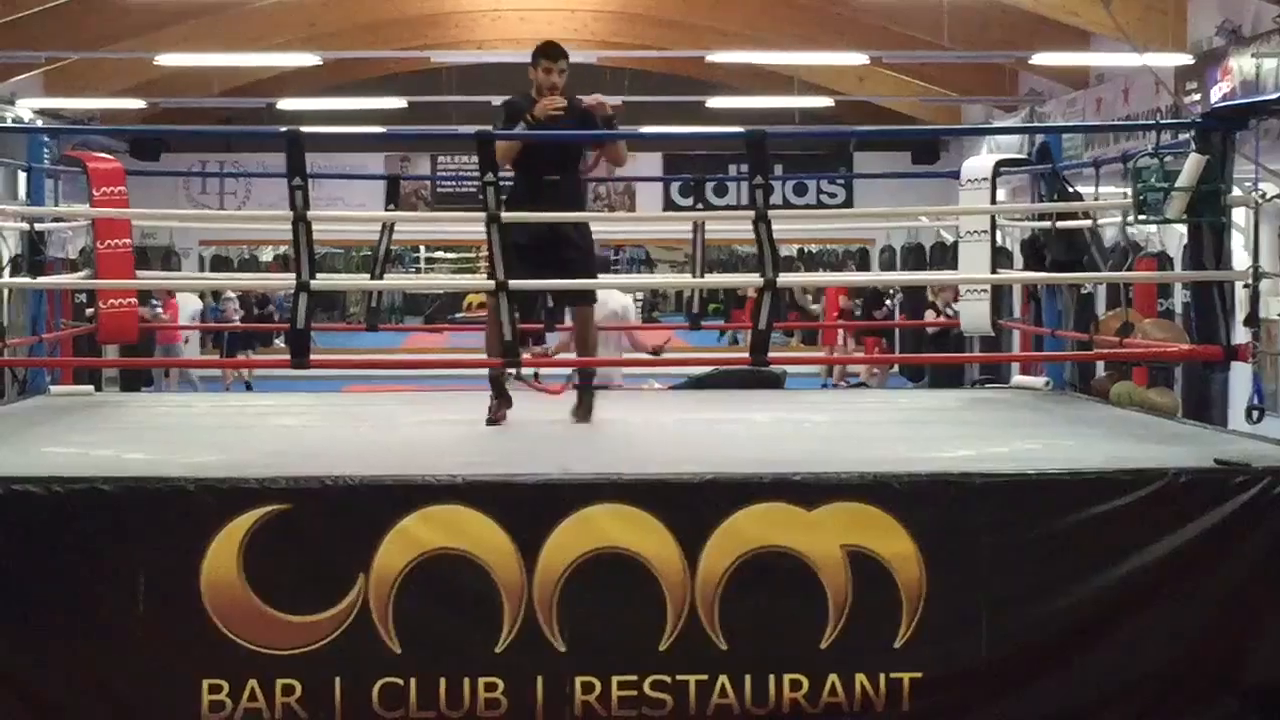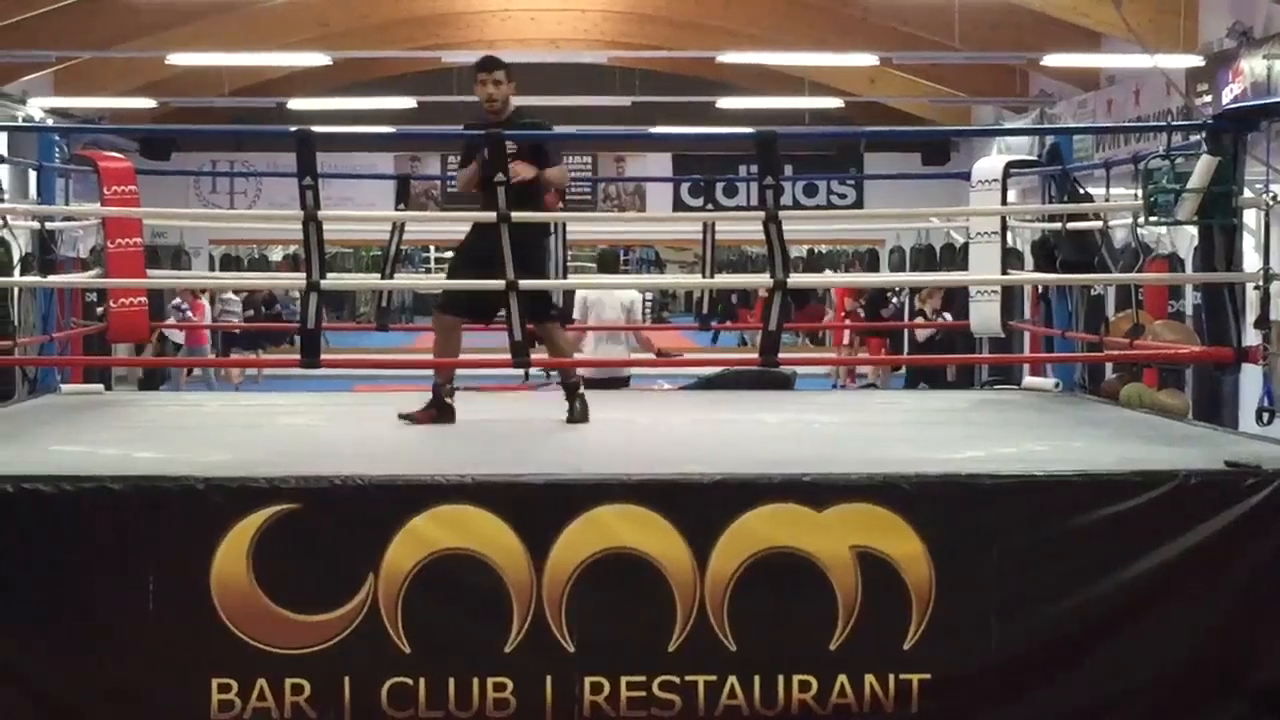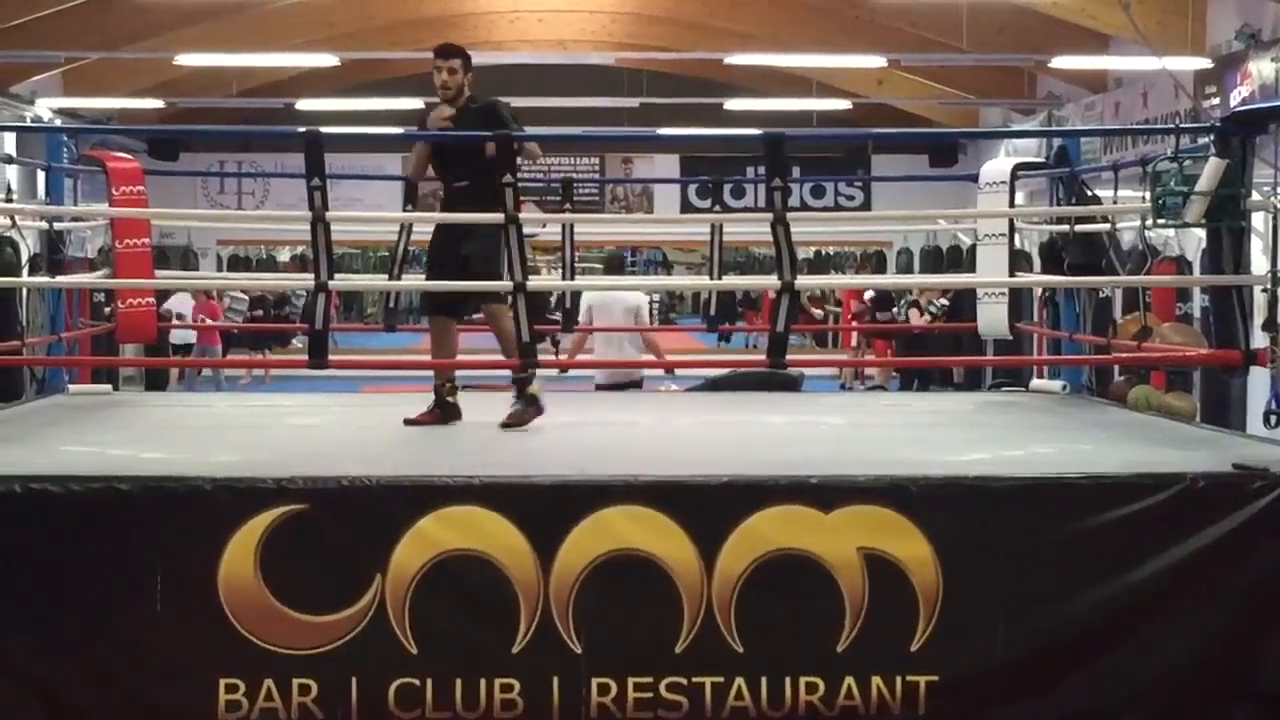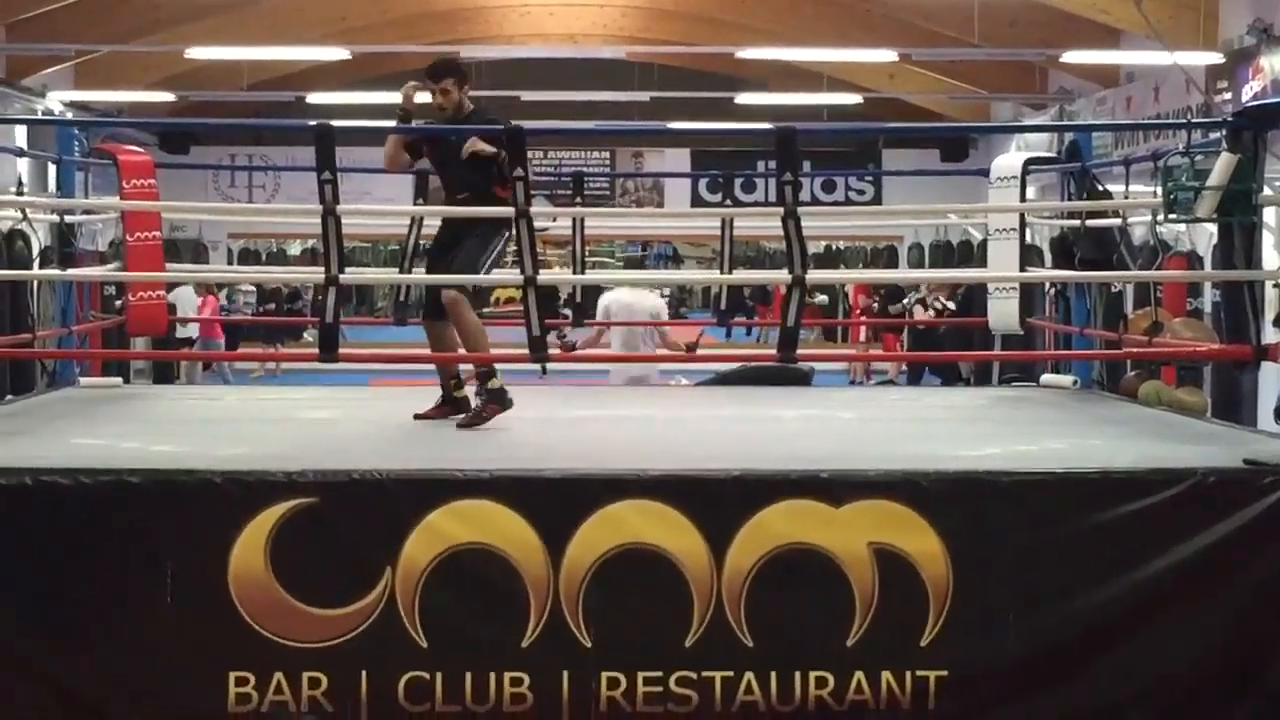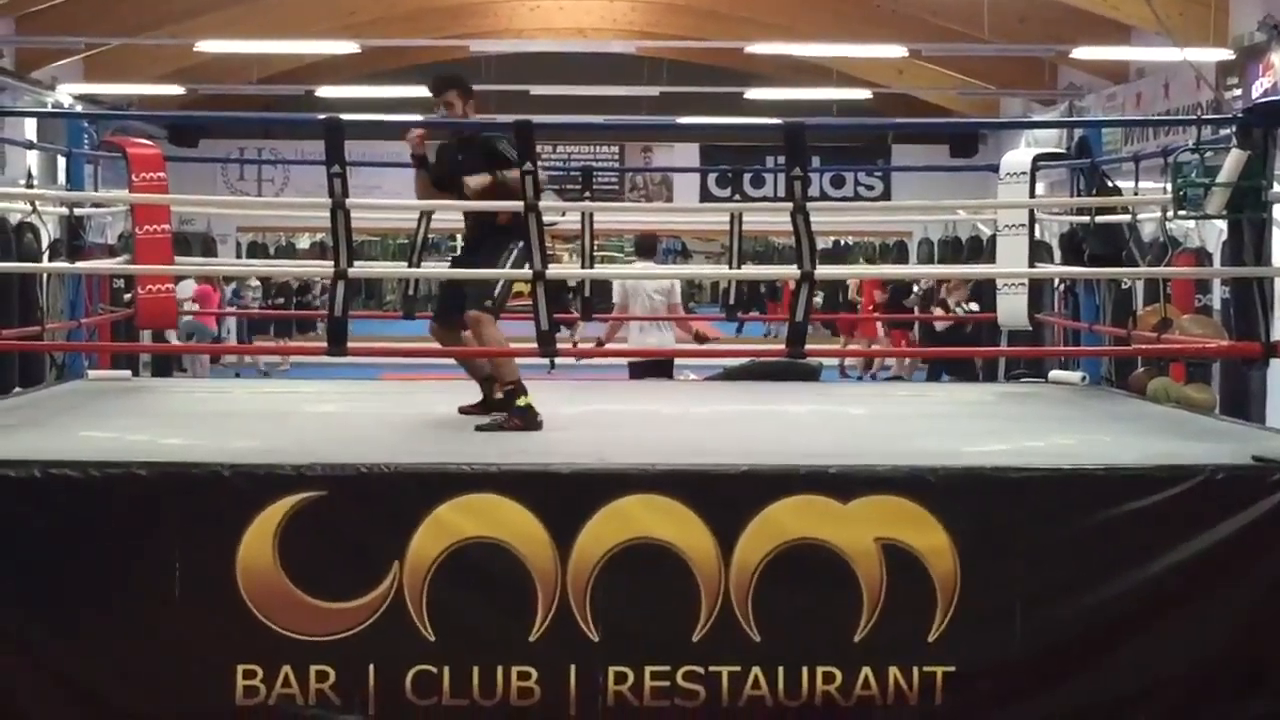
dt=0.3s
person 1, frame 1
left shoulder: (579, 110)
right shoulder: (514, 108)
left elbow: (618, 159)
right elbow: (501, 158)
left wrist: (607, 119)
right wrist: (531, 118)
left hip: (568, 215)
right hip: (522, 217)
left knee: (583, 308)
right knee: (499, 301)
left ankle: (585, 389)
right ankle: (499, 391)
person 1, frame 2
left shoulder: (534, 127)
right shoulder: (475, 130)
left elbow: (562, 177)
right elbow: (463, 186)
left wrist: (535, 172)
right wrist: (481, 159)
left hip: (526, 231)
right hip: (486, 232)
left knee: (544, 319)
right knee: (448, 313)
left ankle: (574, 393)
right ankle: (441, 402)
person 1, frame 3
left shoulder: (489, 111)
right shoulder: (434, 120)
left elbow: (533, 153)
right elbow: (414, 174)
right wrist: (429, 133)
left hip: (489, 219)
right hip: (452, 222)
left knee: (493, 306)
right knee: (439, 315)
left ankle: (526, 392)
right ankle: (445, 401)
person 1, frame 4
left shoulder: (488, 123)
right shoulder: (434, 128)
right elbow: (393, 164)
left wrist: (494, 152)
right wrist: (404, 114)
left hip: (490, 226)
right hip: (454, 227)
left knee: (454, 297)
right knee: (435, 317)
left ankle: (491, 390)
right ankle: (454, 395)
person 1, frame 5
left shoulder: (490, 139)
right shoulder: (448, 150)
right elbow: (428, 199)
left wrist: (491, 180)
right wrist: (418, 159)
left hip: (507, 240)
right hip: (476, 243)
left knee: (477, 316)
right knee: (442, 329)
left ankle: (521, 406)
right ankle: (495, 392)
